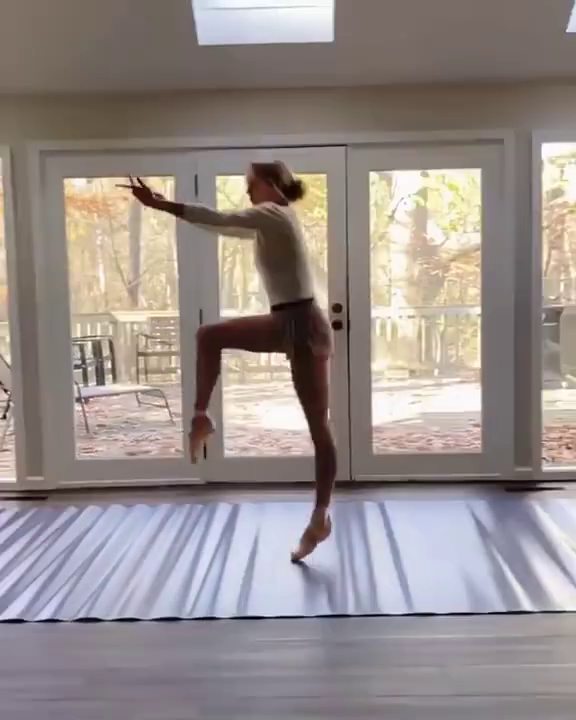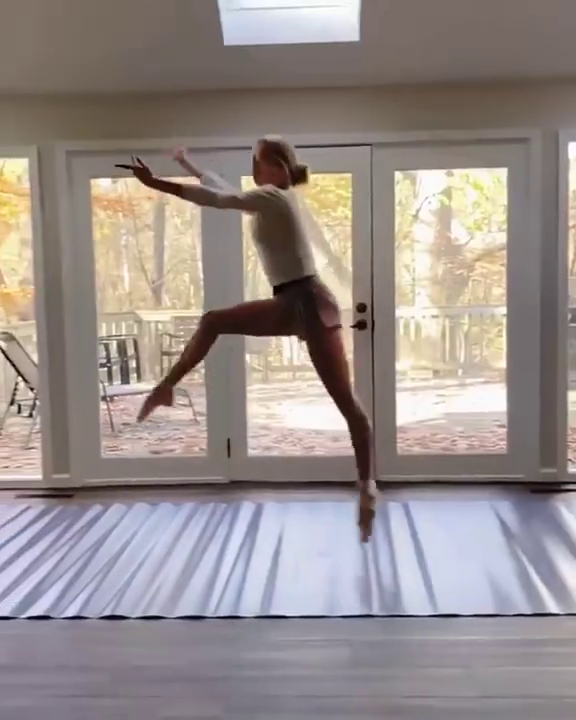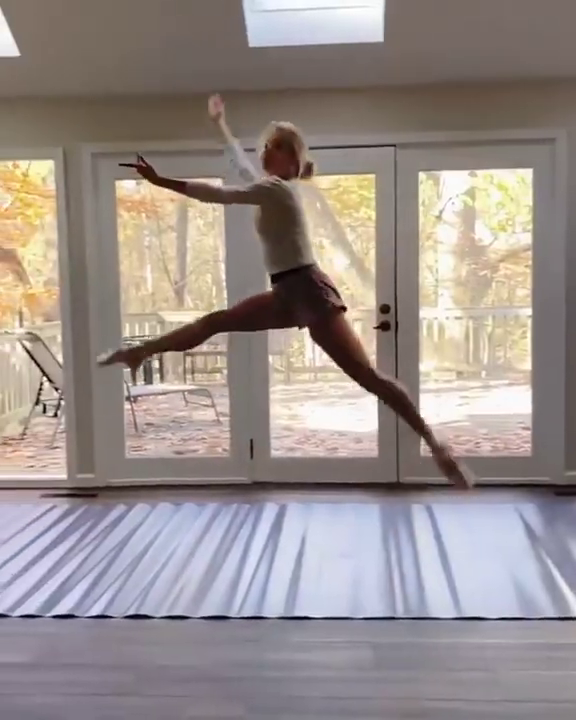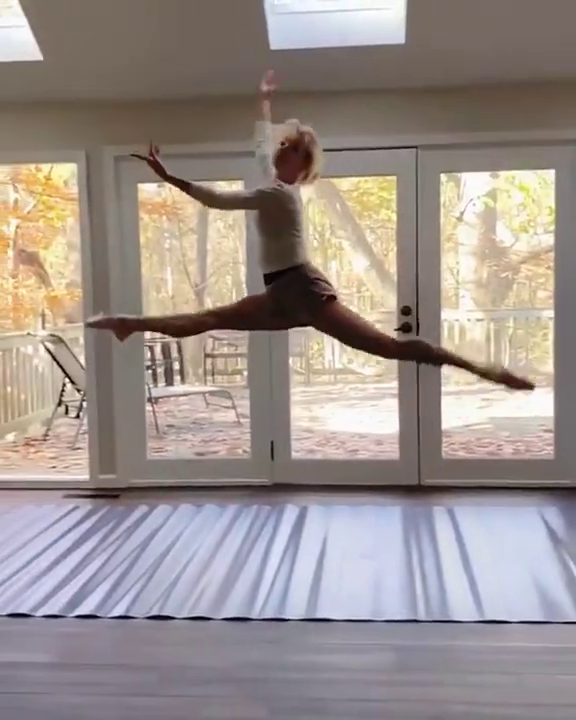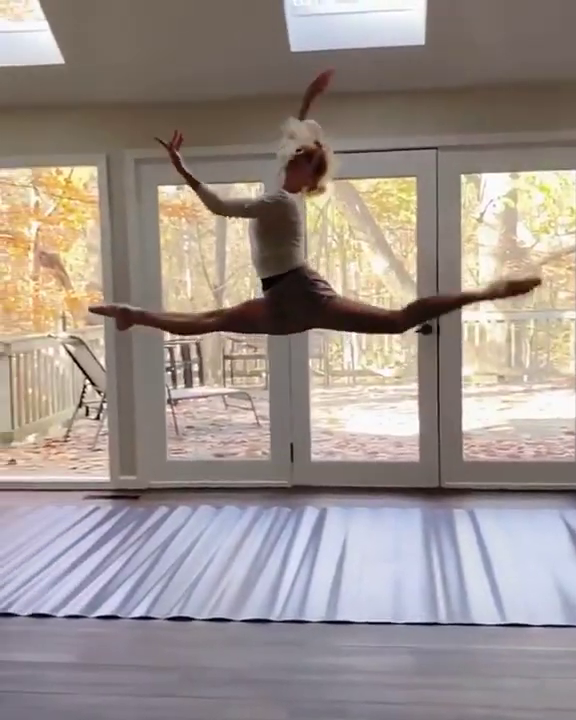
dt=0.4s
person 1, frame 1
left shoulder: (274, 214)
right shoulder: (269, 220)
left elbow: (217, 219)
right elbow: (222, 225)
left wrist: (158, 203)
right wrist: (165, 204)
left hip: (303, 325)
right hip: (283, 323)
left knee: (318, 427)
right knee: (209, 336)
left ankle: (321, 517)
right ankle: (200, 418)
person 1, frame 2
left shoulder: (273, 198)
right shoulder: (267, 199)
left elbow: (214, 198)
right elbow: (222, 188)
left wrist: (157, 183)
right wrist: (185, 163)
left hip: (309, 303)
right hip: (285, 304)
left knee: (345, 399)
right knee: (212, 322)
left ankle: (366, 487)
right ankle: (165, 388)
person 1, frame 3
left shoulder: (278, 189)
right shoulder: (267, 184)
left elbow: (218, 193)
right elbow: (242, 162)
left wrist: (162, 180)
right wrist: (221, 124)
left hip: (309, 292)
right hip: (286, 294)
left knee: (368, 377)
right knee: (215, 320)
left ankle: (432, 440)
right ankle: (141, 351)
person 1, frame 4
left shoulder: (278, 193)
right shoulder: (276, 185)
left elbow: (217, 198)
right elbow: (261, 139)
left wrist: (170, 177)
right wrist: (265, 99)
left hip: (304, 292)
right hip: (280, 297)
left knee: (391, 347)
right knee: (207, 318)
right ankle: (131, 323)
person 1, frame 5
left shoulder: (280, 201)
right shoulder: (284, 197)
left elbow: (219, 206)
right elbow: (292, 131)
left wrist: (182, 169)
right wrist: (310, 96)
left hip: (304, 296)
right hip: (283, 304)
left knee: (400, 320)
right knee: (205, 322)
